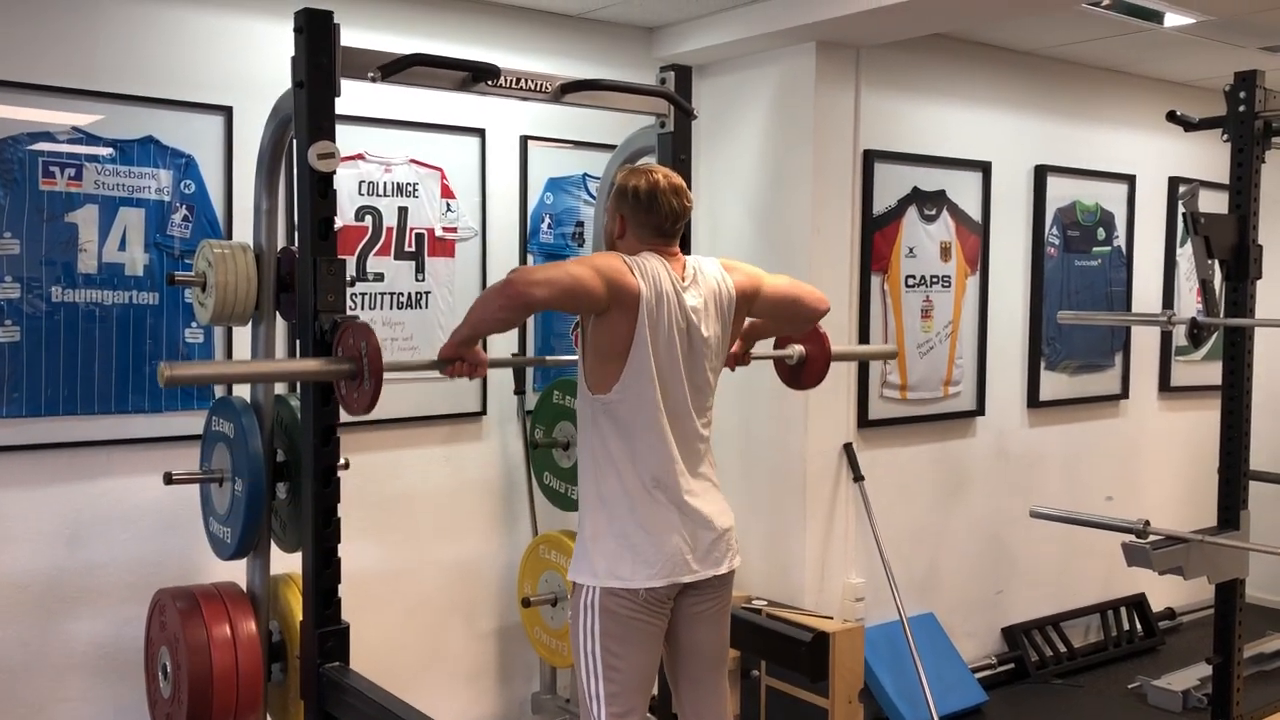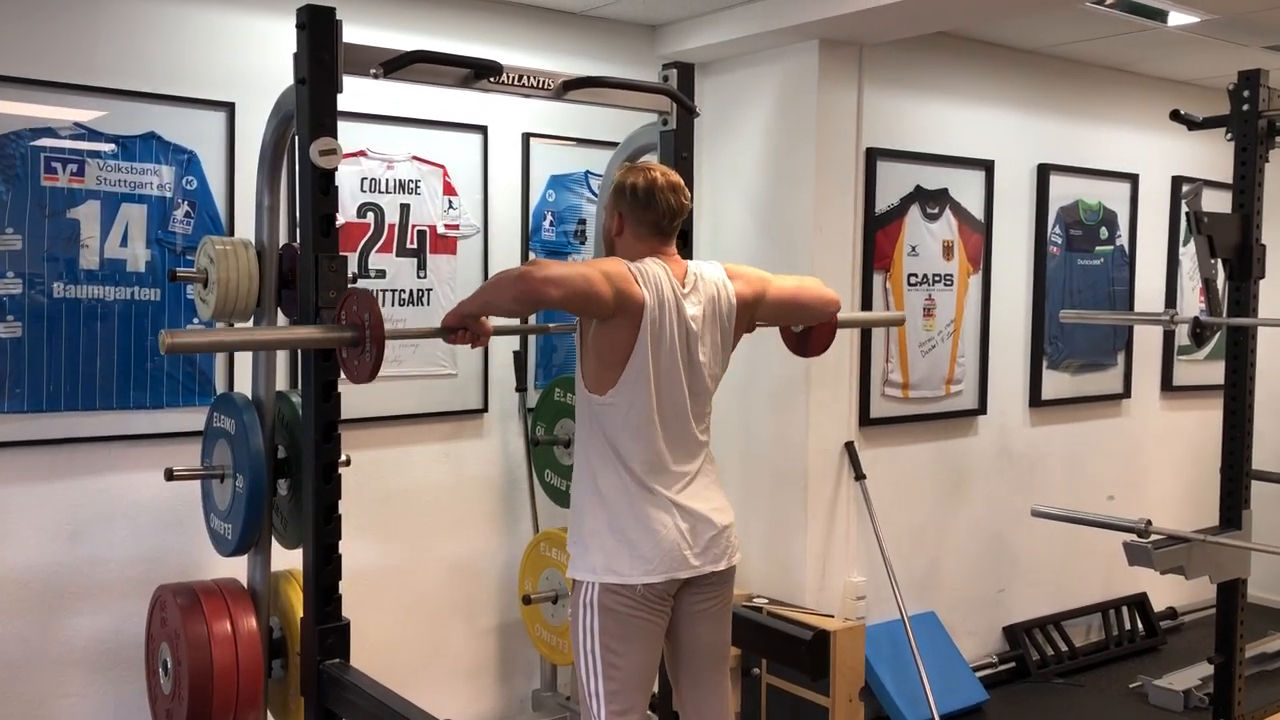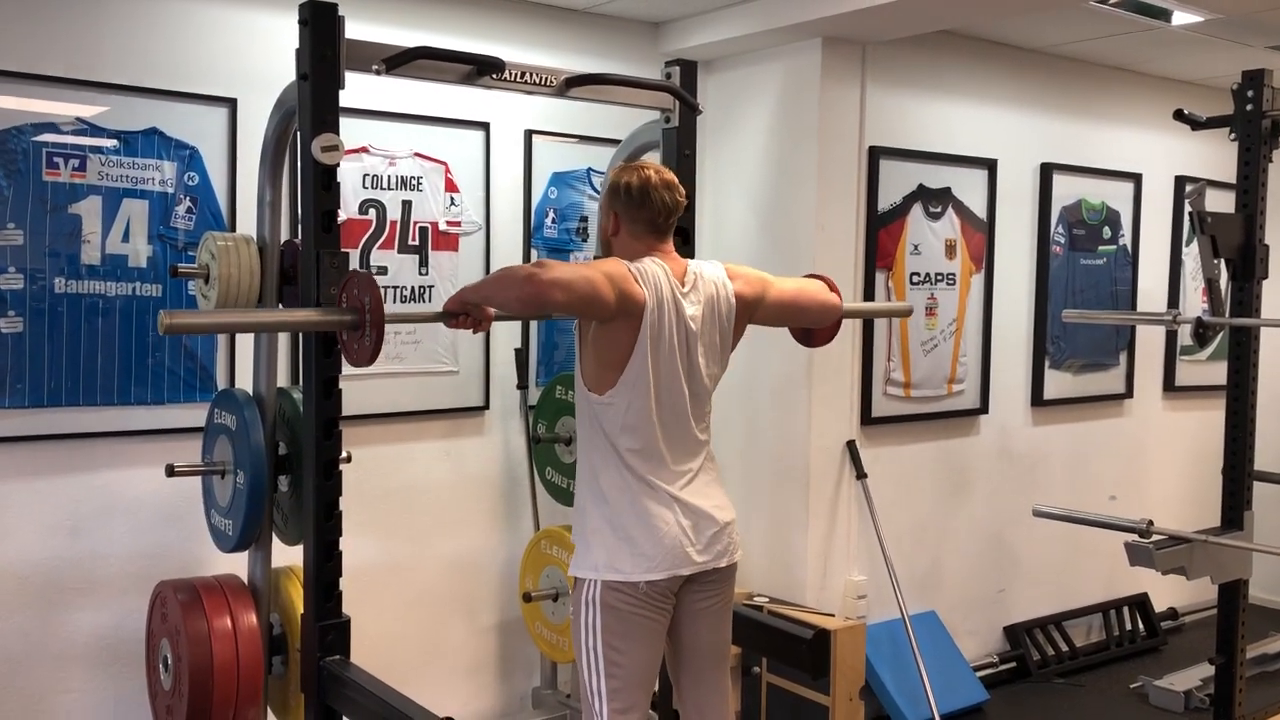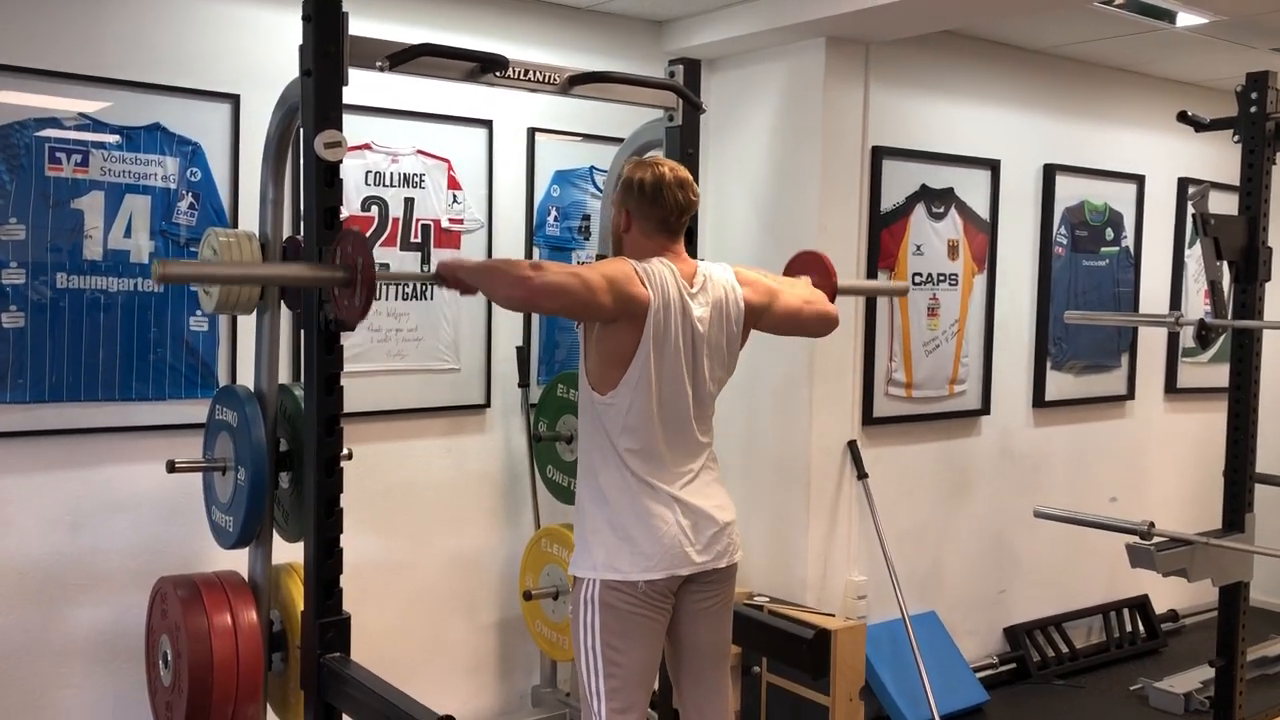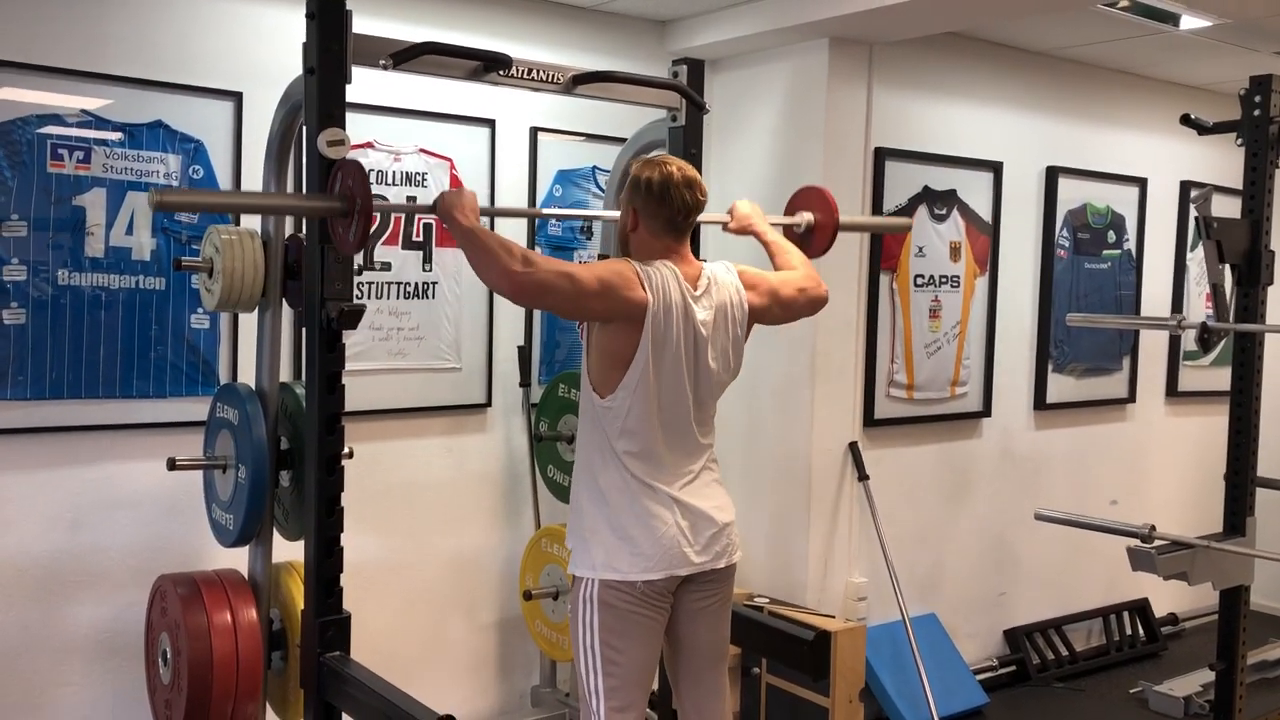
dt=0.3s
person 1, frame 1
left shoulder: (619, 279)
right shoulder: (726, 282)
left elbow: (518, 290)
right elbow: (813, 304)
left wrist: (463, 341)
left hip: (629, 556)
right hip: (709, 542)
person 1, frame 2
left shoulder: (622, 283)
right shoulder: (728, 286)
left elbow: (533, 282)
right elbow: (825, 300)
left wrist: (469, 311)
left hip: (628, 554)
right hip: (709, 540)
person 1, frame 3
left shoulder: (620, 284)
right shoulder: (728, 286)
left elbow: (538, 283)
right elbow: (827, 304)
left wrist: (470, 296)
left hip: (630, 551)
right hip: (710, 538)
person 1, frame 4
left shoulder: (627, 286)
right shoulder: (735, 288)
left elbow: (528, 285)
right elbow: (822, 312)
left wrist: (463, 271)
left hip: (629, 552)
right hip: (711, 538)
person 1, frame 5
left shoulder: (629, 290)
right shoulder: (737, 289)
left elbow: (518, 276)
right elbow: (812, 288)
left wrist: (461, 219)
right wrist: (761, 226)
left hip: (628, 553)
right hip: (710, 540)
